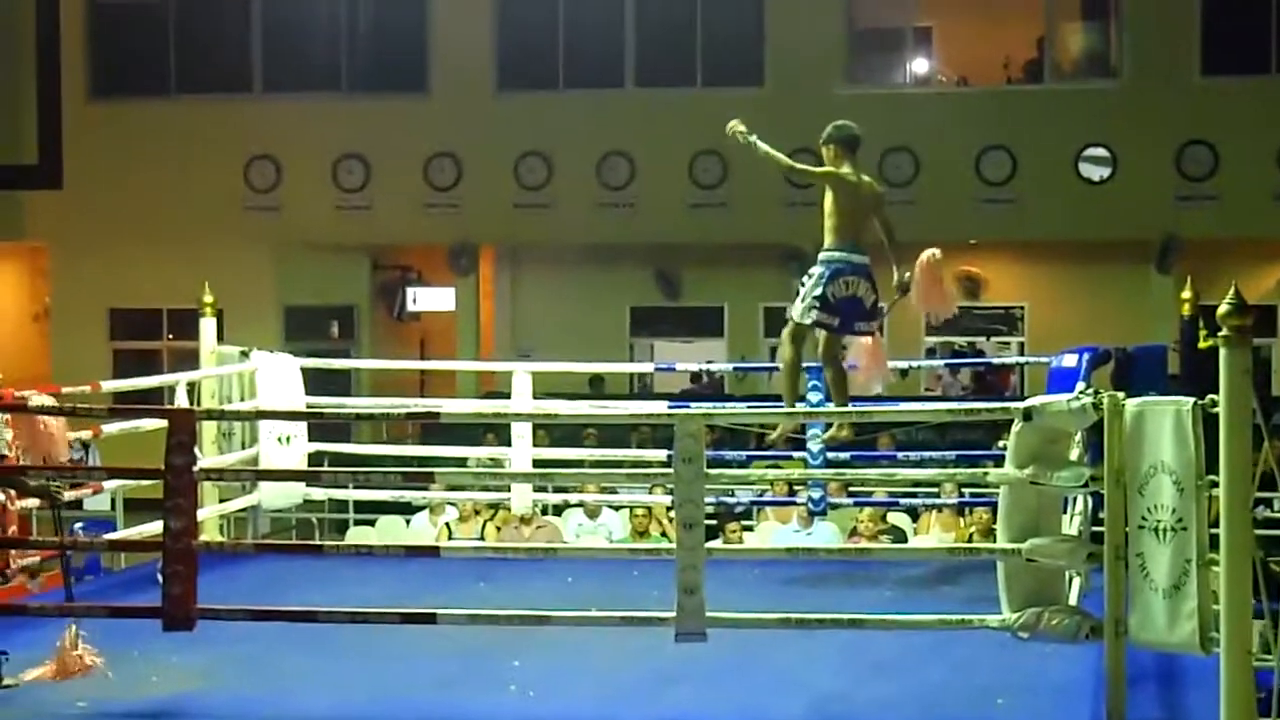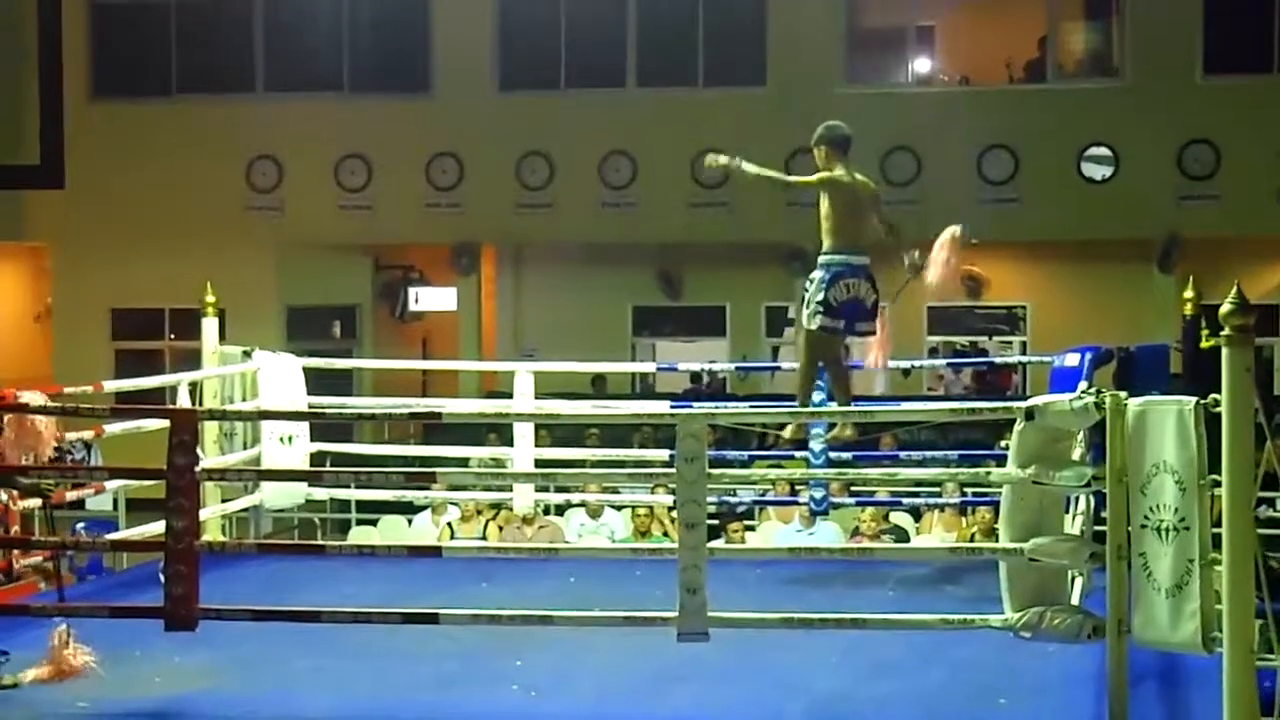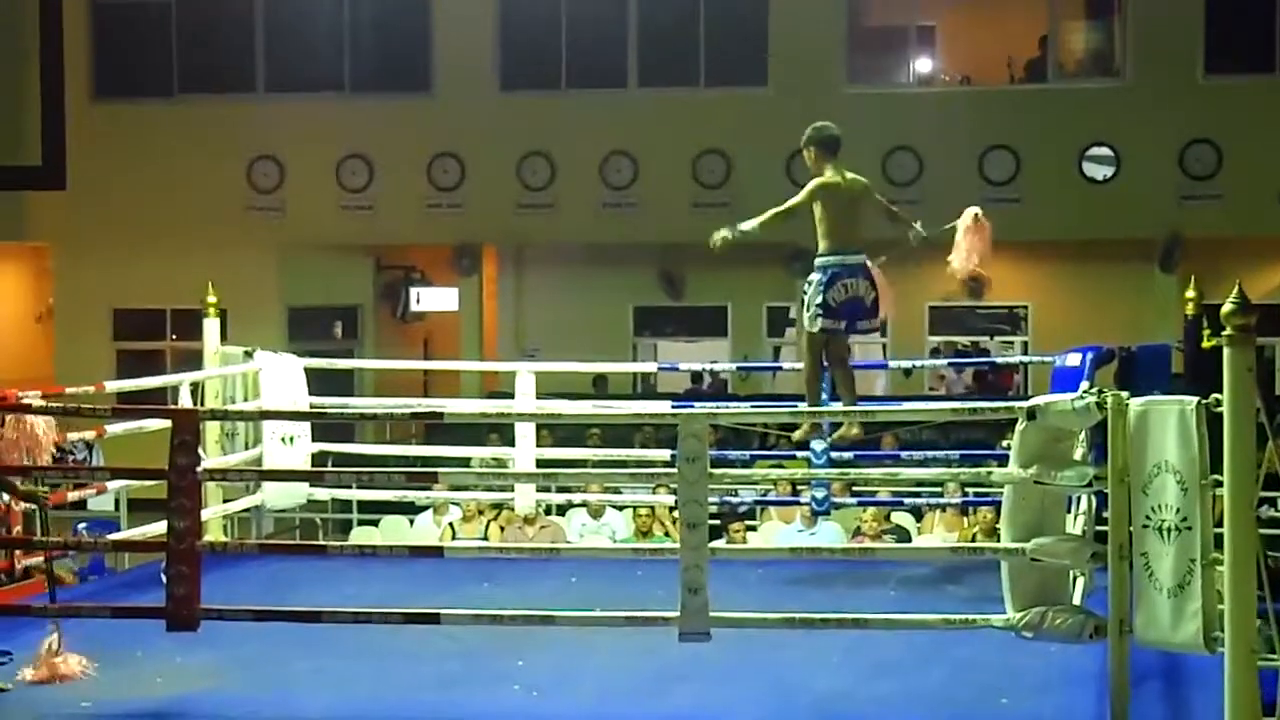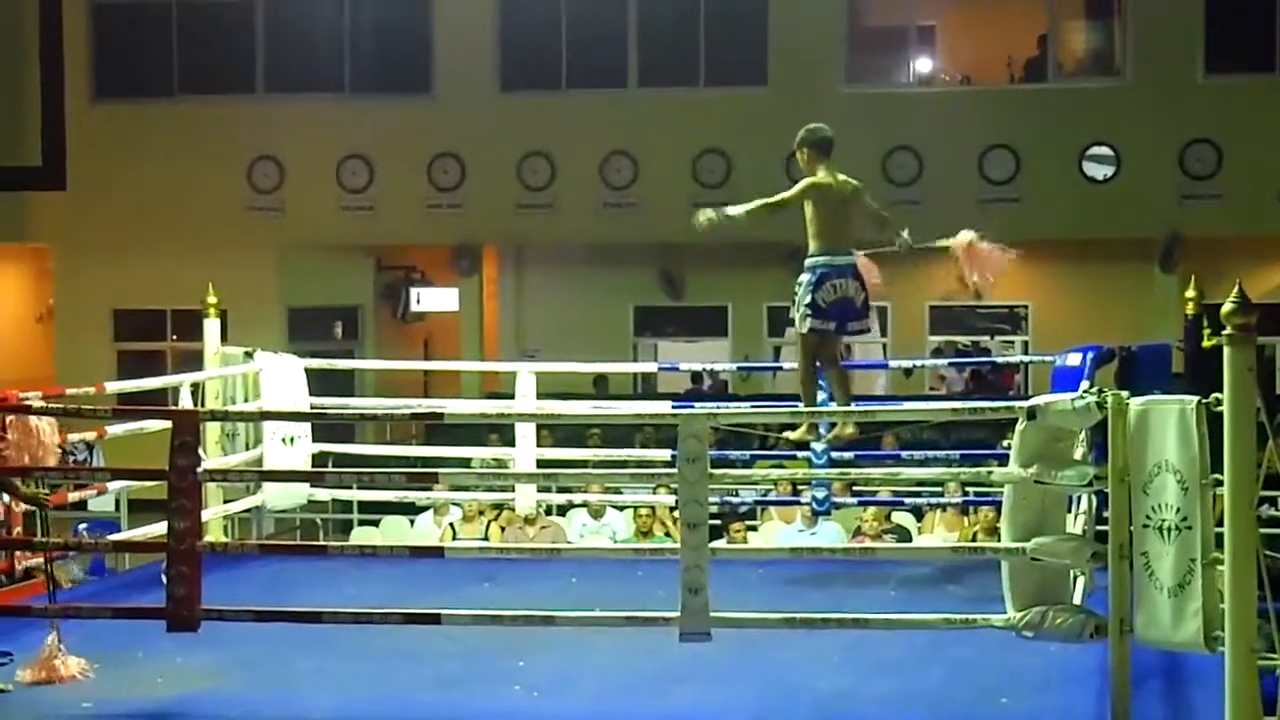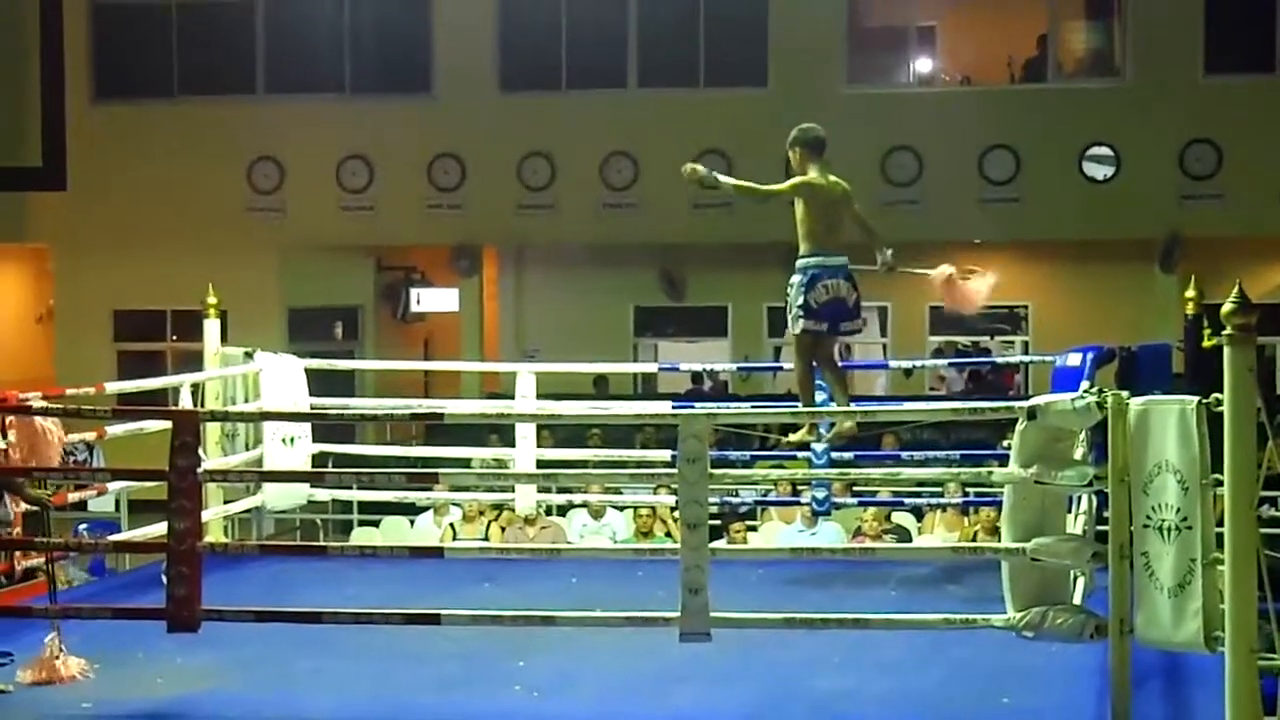
dt=0.2s
person 1, frame 1
left shoulder: (835, 177)
right shoulder: (872, 188)
left elbow: (791, 167)
right elbow: (887, 232)
left wrist: (751, 139)
right wrist: (897, 271)
left hip: (833, 268)
right hip: (859, 272)
left knee: (792, 337)
right knee: (830, 351)
left ankle: (789, 411)
right ankle: (843, 424)
person 1, frame 2
left shoulder: (830, 181)
right shoulder: (866, 187)
left elbow: (784, 181)
right elbow: (885, 226)
left wrist: (737, 164)
right wrist: (907, 254)
left hip: (834, 271)
right hip: (859, 273)
left knee: (809, 347)
right knee: (831, 352)
left ankle: (800, 421)
right ankle: (846, 423)
person 1, frame 3
left shoulder: (822, 185)
right shoulder: (859, 184)
left elbow: (783, 212)
right elbow: (889, 210)
left wrist: (739, 230)
right wrist: (912, 228)
left hip: (832, 272)
right hip: (857, 272)
left knee: (812, 350)
right knee: (837, 352)
left ankle: (812, 423)
right ankle: (851, 422)
person 1, frame 4
left shoulder: (813, 185)
right shoulder: (851, 186)
left elbow: (772, 204)
right elbow: (876, 216)
left wrist: (724, 214)
right wrist: (900, 237)
left hip: (822, 273)
right hip: (848, 273)
left knee: (807, 352)
right knee: (829, 353)
left ankle: (810, 425)
right ankle: (846, 421)
person 1, frame 5
left shoulder: (804, 184)
right shoulder: (841, 188)
left elbow: (760, 192)
right elbow: (862, 225)
left wrist: (712, 177)
right wrist: (881, 253)
left hip: (813, 274)
right hip: (839, 274)
left knee: (803, 354)
right knee: (825, 353)
left ankle: (811, 426)
right ankle: (846, 416)
